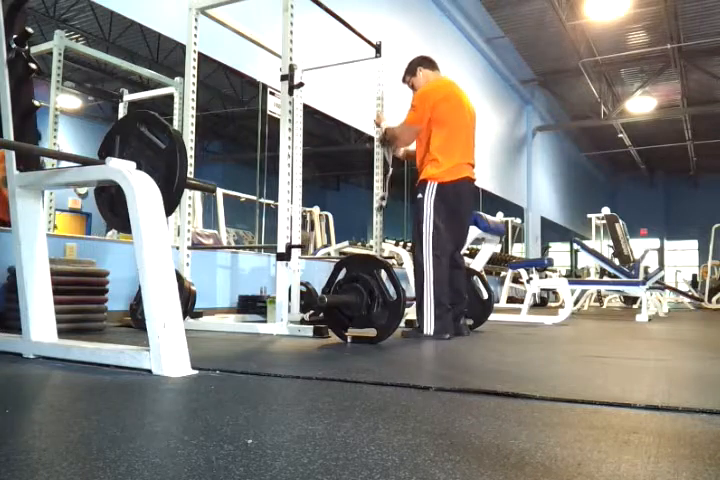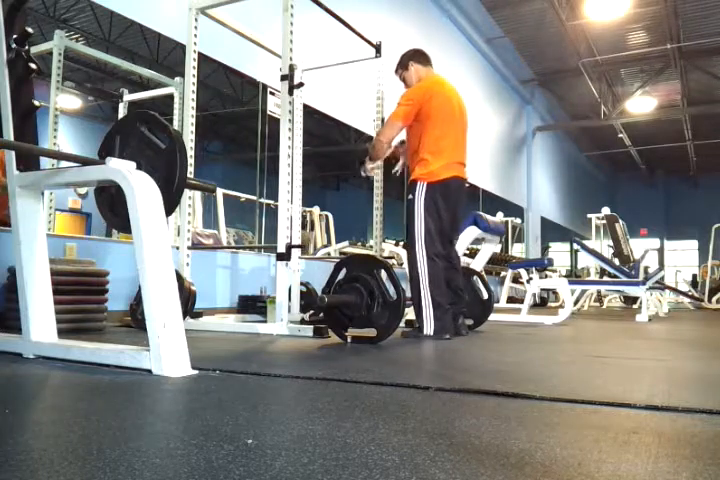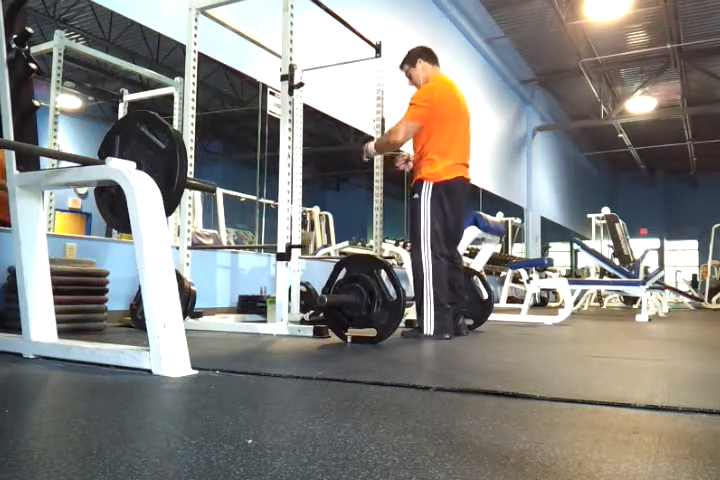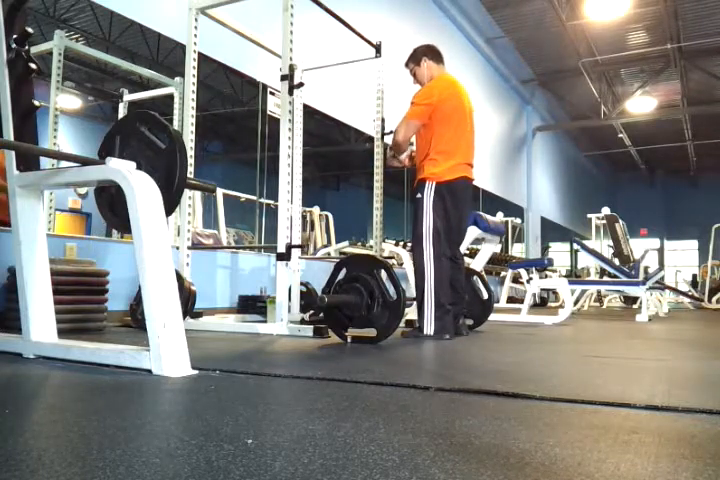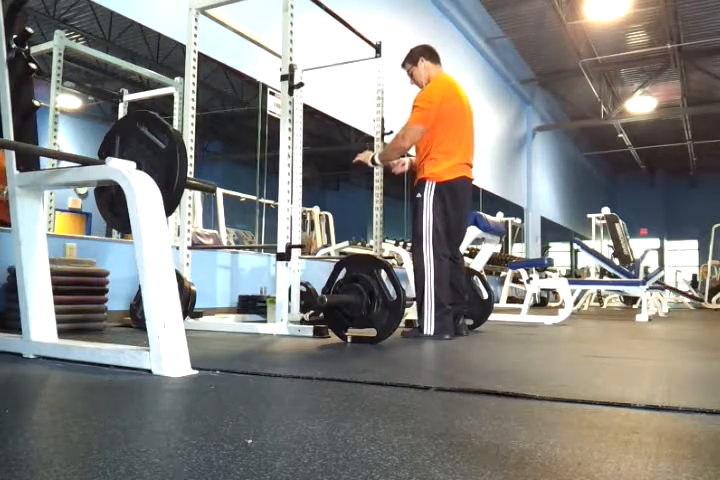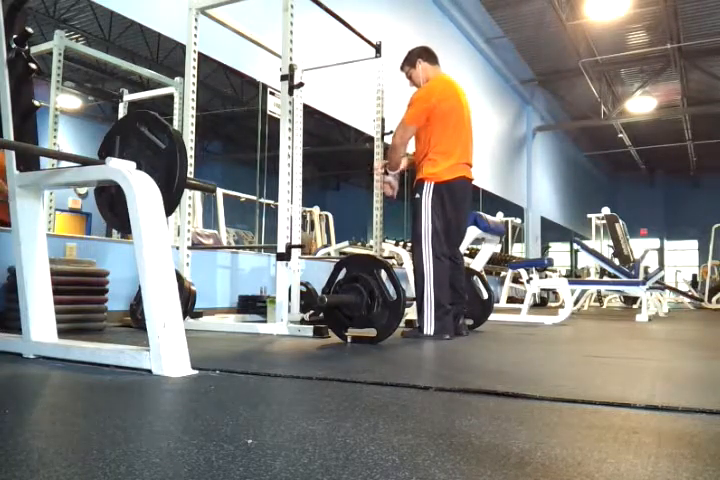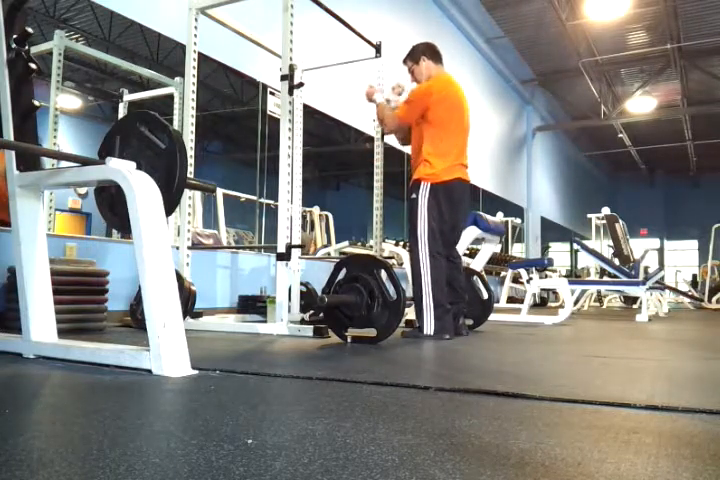
dt=0.7s
person 1, frame 1
left shoulder: (428, 93)
right shoulder: (461, 97)
left elbow: (403, 137)
left wrist: (384, 129)
right wrist: (408, 153)
left hip: (440, 181)
right hip: (462, 180)
left knee: (430, 251)
right knee: (450, 251)
left ankle: (434, 324)
right ankle: (456, 320)
person 1, frame 2
left shoulder: (419, 92)
right shoulder: (452, 93)
left elbow: (384, 137)
left wrist: (372, 161)
right wrist: (403, 149)
left hip: (431, 180)
right hip: (454, 178)
left knee: (425, 251)
right knee: (445, 250)
left ankle: (434, 324)
right ankle: (454, 318)
person 1, frame 3
left shoulder: (430, 92)
right shoulder: (454, 92)
left elbow: (399, 136)
left wrist: (372, 147)
right wrist: (414, 161)
left hip: (435, 182)
right hip: (455, 179)
left knee: (428, 251)
right knee: (447, 250)
left ankle: (433, 324)
right ankle: (454, 319)
person 1, frame 4
left shoulder: (432, 90)
right shoulder: (459, 91)
left elbow: (402, 135)
left wrist: (396, 154)
right wrist: (414, 155)
left hip: (438, 181)
right hip: (459, 179)
left knee: (430, 251)
right knee: (450, 251)
left ankle: (434, 324)
right ankle: (455, 319)
person 1, frame 5
left shoulder: (433, 92)
right shoulder: (456, 91)
left elbow: (406, 139)
left wrist: (376, 159)
right wrist: (412, 162)
left hip: (438, 182)
right hip: (459, 180)
left knee: (430, 252)
right knee: (449, 251)
left ankle: (434, 325)
right ankle: (455, 320)
person 1, frame 6
left shoulder: (429, 92)
right shoulder: (455, 91)
left elbow: (400, 139)
left wrist: (391, 174)
right wrist: (403, 162)
left hip: (437, 181)
right hip: (459, 180)
left knee: (430, 252)
right knee: (449, 251)
left ankle: (435, 324)
right ankle: (455, 319)
person 1, frame 7
left shoulder: (428, 90)
right shoulder: (456, 91)
left elbow: (392, 126)
right elbow: (408, 135)
left wrist: (378, 100)
right wrist: (397, 106)
left hip: (434, 182)
right hip: (457, 181)
left knee: (427, 251)
right knee: (447, 251)
left ankle: (434, 324)
right ankle: (455, 320)
